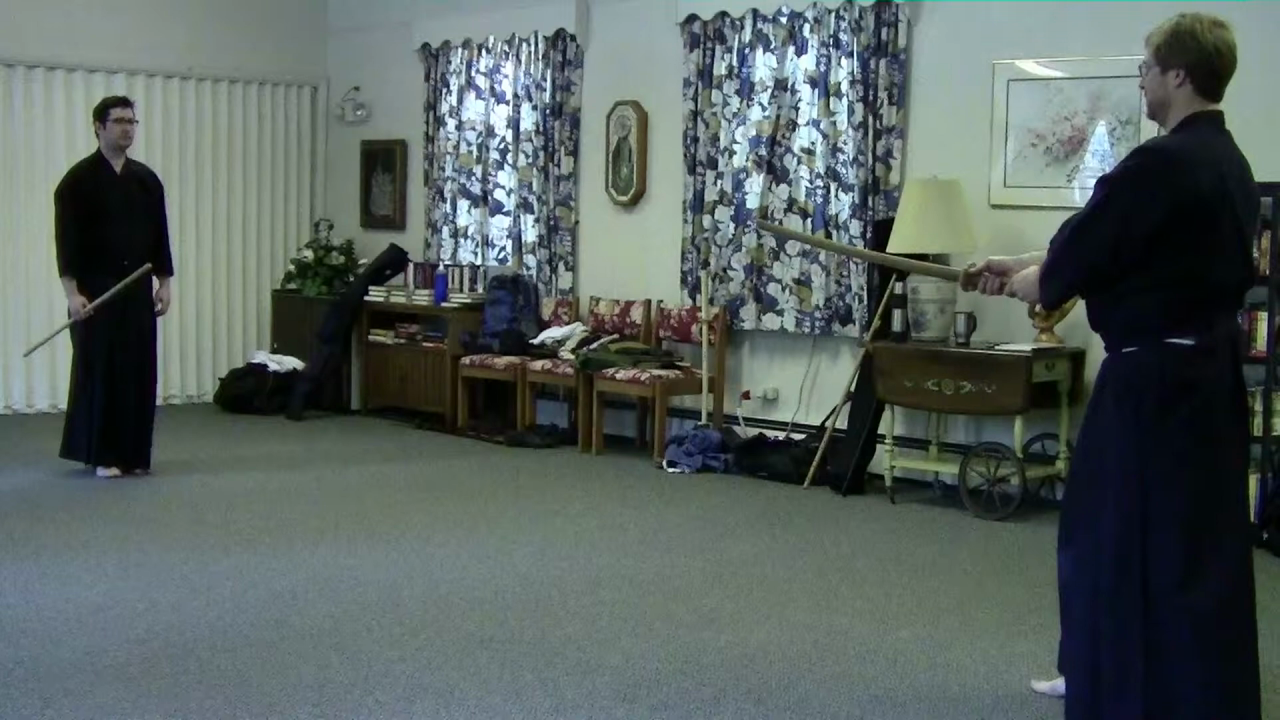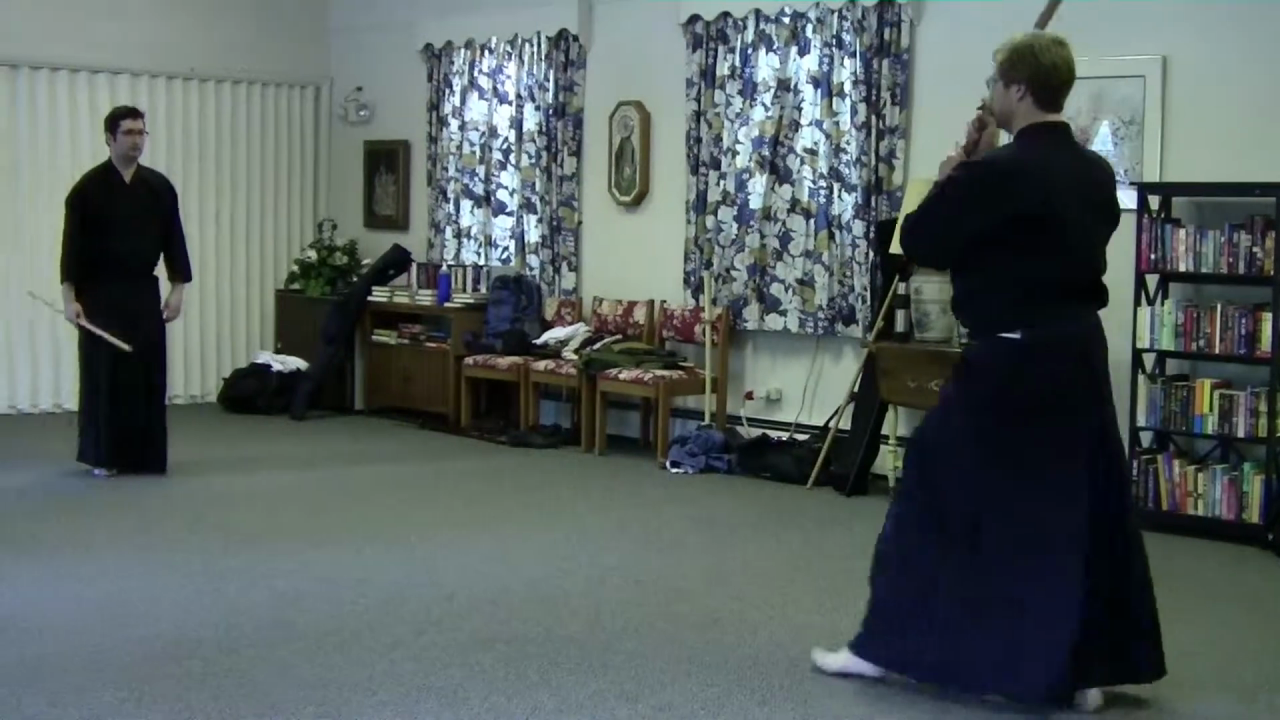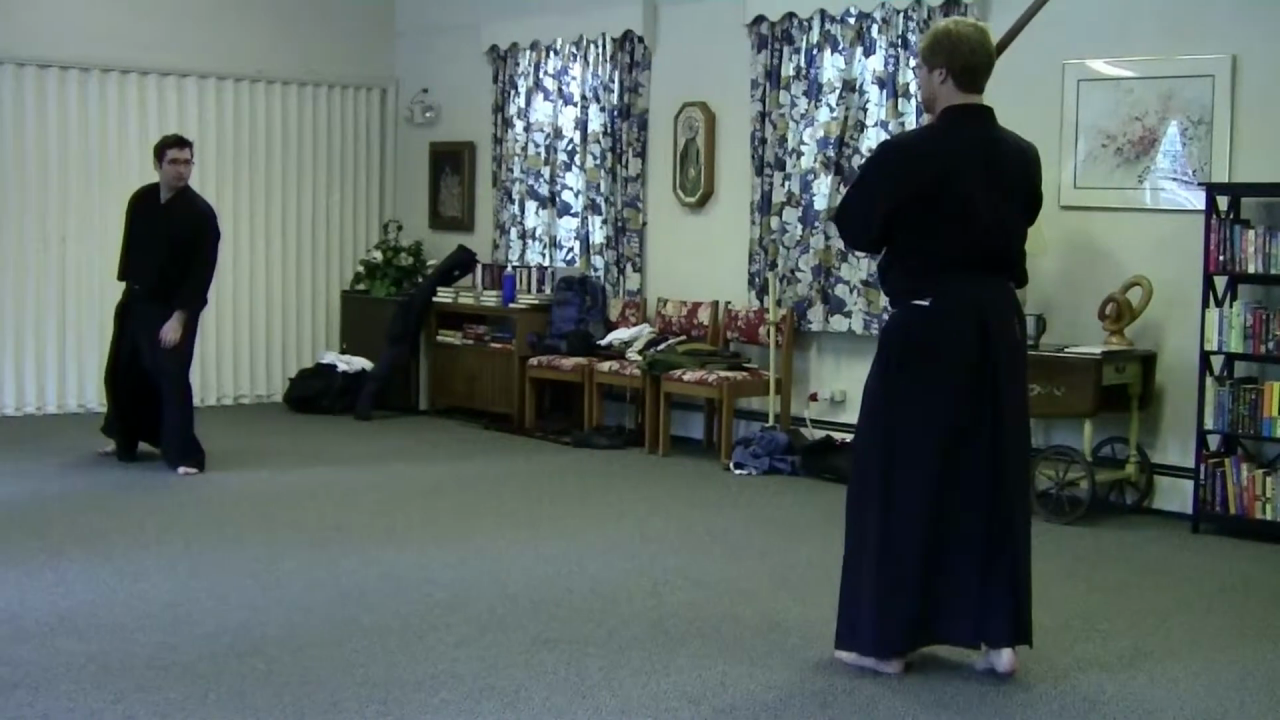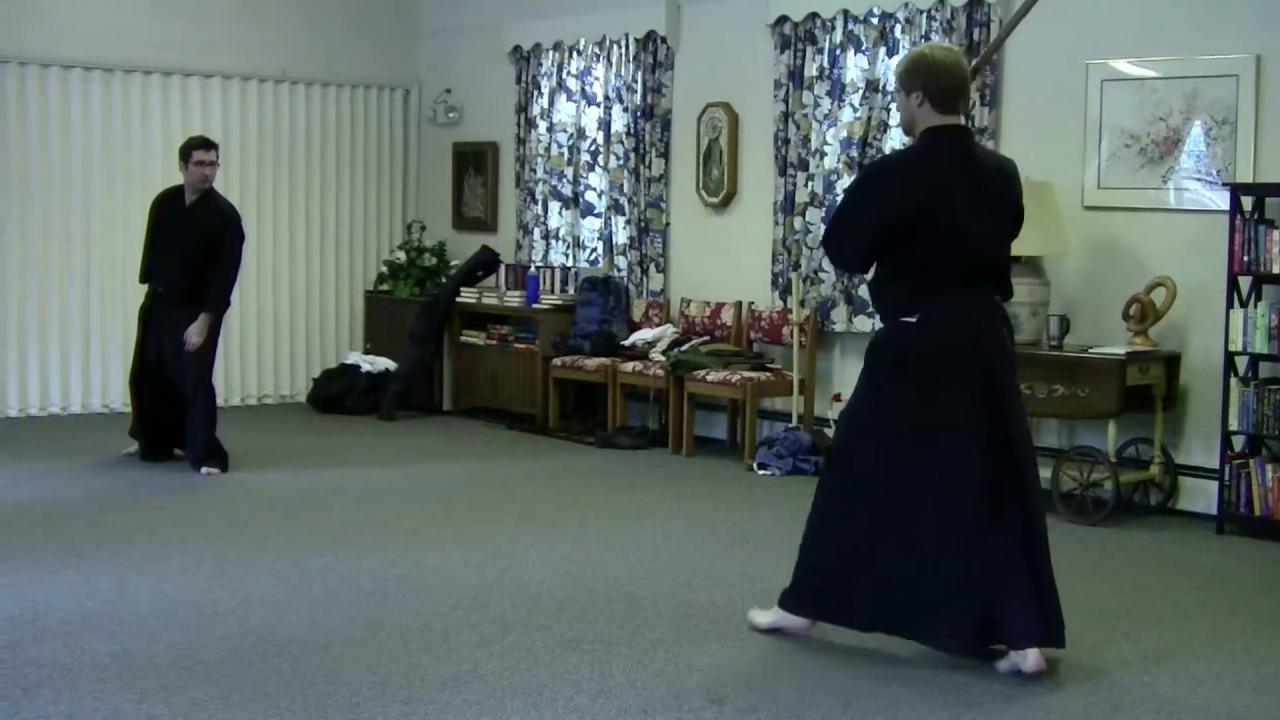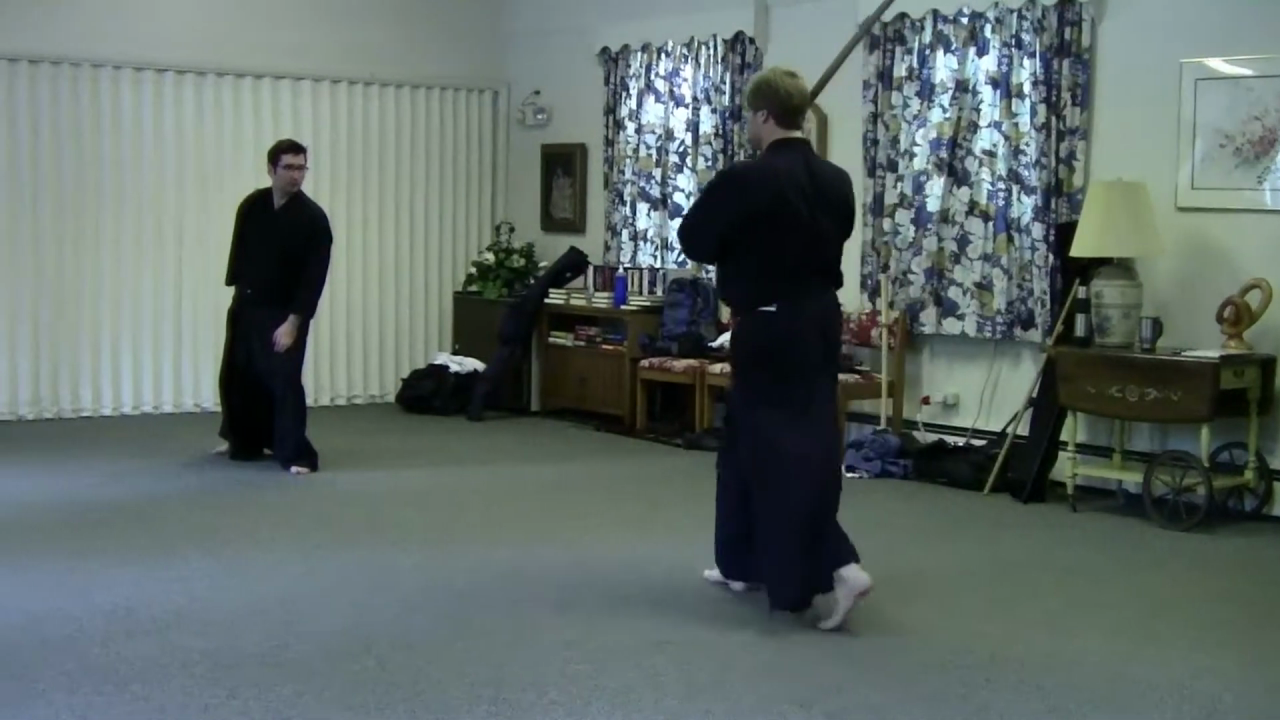
dt=1s
person 1, frame 1
left shoulder: (1165, 163)
right shoulder: (1227, 162)
left elbow: (1089, 248)
right elbow: (1113, 241)
left wrist: (1033, 281)
right wrist: (1025, 263)
left hip: (1159, 375)
right hip: (1201, 368)
left knee: (1147, 537)
right knee: (1152, 530)
person 1, frame 2
left shoulder: (995, 174)
right shoulder: (1094, 173)
left elbow: (921, 243)
left wrist: (950, 187)
left hip: (1012, 358)
right hip: (1078, 352)
left knee: (939, 489)
right knee: (1082, 506)
left ankle: (892, 645)
right ankle: (1087, 667)
person 1, frame 3
left shoulder: (907, 154)
right shoulder: (1021, 157)
left elbow: (855, 229)
left hip: (926, 326)
right hip: (997, 326)
left knee: (898, 477)
right knee: (994, 478)
left ankle: (882, 637)
right ankle: (998, 635)
person 1, frame 4
left shoulder: (893, 176)
right shoulder: (1001, 172)
left elbow: (843, 249)
left hip: (918, 341)
right hip: (986, 338)
left knee: (861, 467)
right knee: (1001, 480)
left ankle: (807, 603)
right ankle: (1028, 634)
person 1, frame 5
left shoulder: (743, 179)
right shoulder: (835, 180)
left elbow: (696, 242)
left hip: (768, 325)
right hip: (819, 319)
left knee: (773, 447)
right knee: (751, 441)
left ankle: (838, 566)
right ankle: (744, 562)
person 2, frame 1
left shoulder: (147, 179)
right shoulder: (79, 179)
left elbow: (159, 234)
right elbow: (67, 239)
left wrist: (164, 282)
right wrist: (72, 292)
left hip: (137, 289)
right hip: (95, 289)
left knee: (138, 370)
right knee: (97, 370)
left ankle: (132, 452)
right ankle: (101, 453)
person 2, frame 2
left shoulder: (159, 186)
right shoulder: (89, 187)
left elbow: (173, 239)
right elbow: (73, 244)
left wrist: (177, 288)
right wrist: (70, 297)
left hip: (143, 292)
right hip: (99, 293)
left knee: (146, 372)
right knee: (101, 373)
left ankle: (138, 454)
right ankle: (101, 454)
person 2, frame 3
left shoulder: (200, 213)
right shoulder: (140, 200)
left elbow: (201, 272)
right elbow: (131, 248)
left wrist: (179, 318)
right wrist: (131, 287)
left hip: (173, 307)
right hip: (135, 301)
left knee: (172, 375)
right knee: (123, 372)
left ankle: (184, 454)
right ankle: (126, 439)
person 2, frame 4
left shoulder: (224, 215)
right shoulder: (164, 202)
left elbow: (225, 274)
right elbow: (152, 250)
left wrist: (204, 320)
right wrist: (152, 290)
left hip: (197, 310)
right hip: (159, 304)
left knee: (195, 379)
right knee: (148, 375)
left ankle: (207, 455)
right ankle: (153, 442)
person 2, frame 5
left shoulder: (313, 218)
right shoulder: (252, 206)
left elbow: (313, 277)
right elbow: (239, 252)
left wrist: (293, 322)
right wrist: (240, 292)
left hip: (284, 312)
right hip: (246, 307)
left knee: (284, 379)
right knee: (238, 376)
left ankle: (296, 454)
right ankle: (244, 442)
